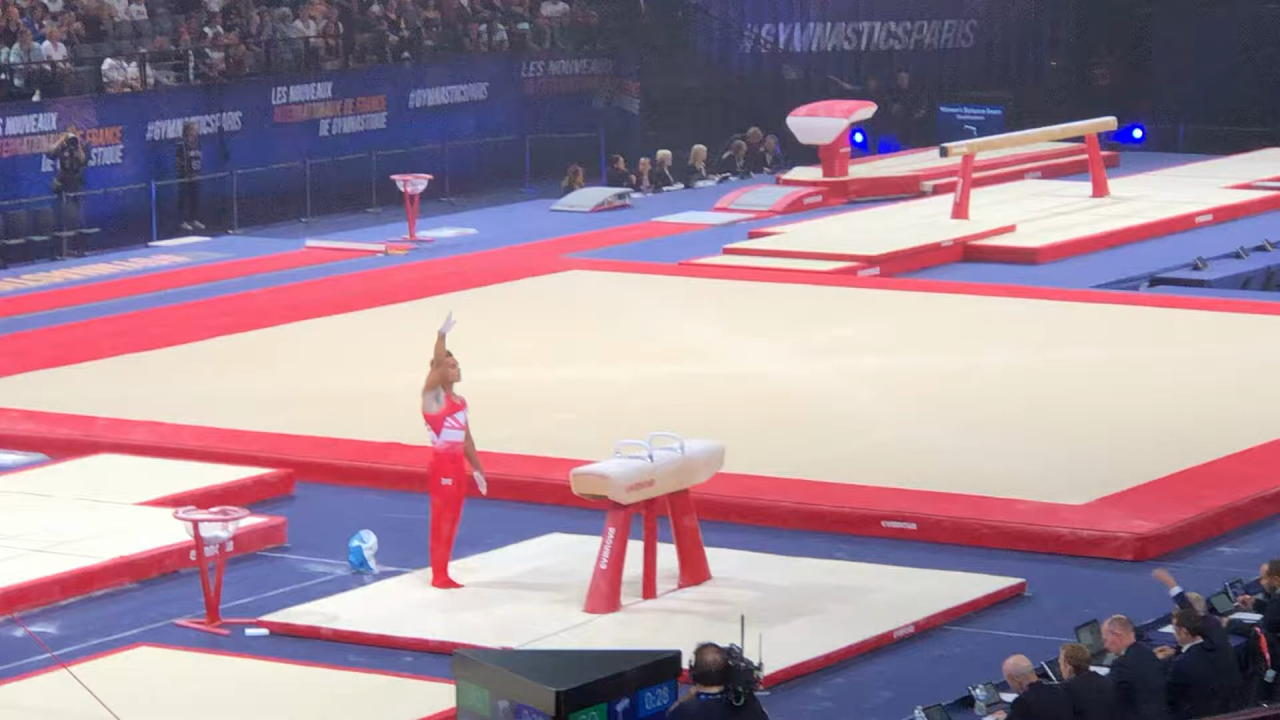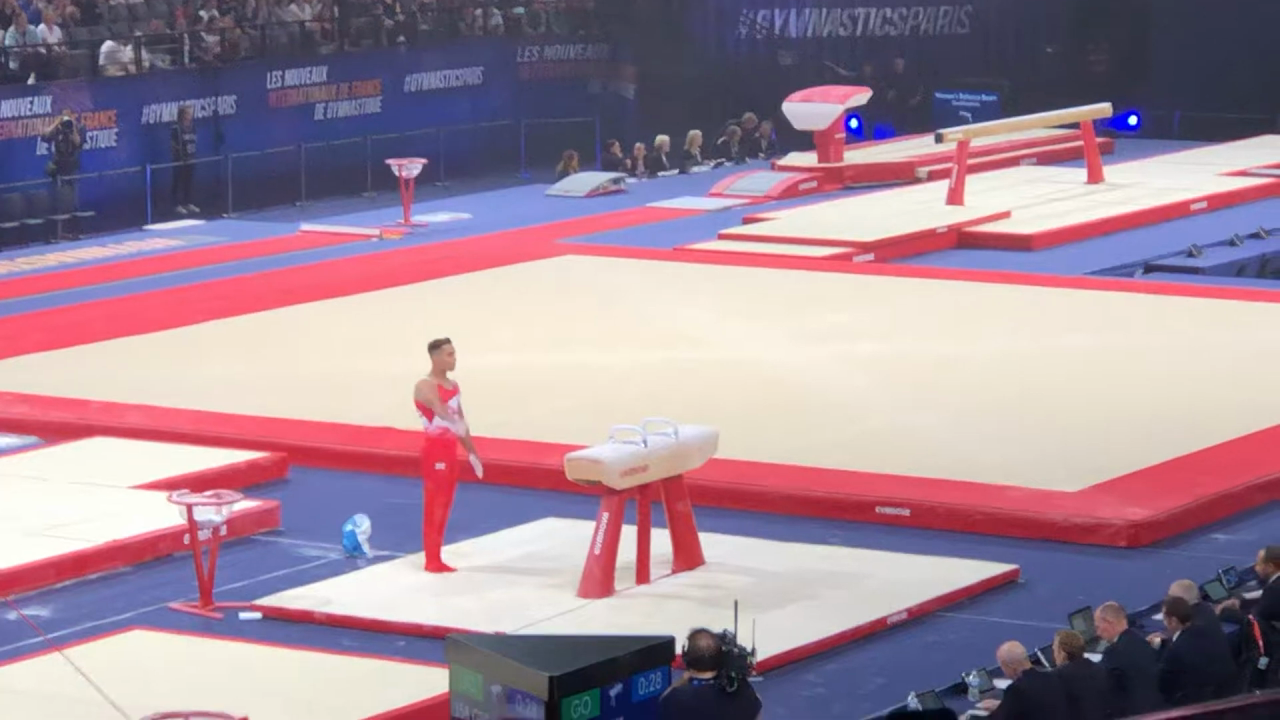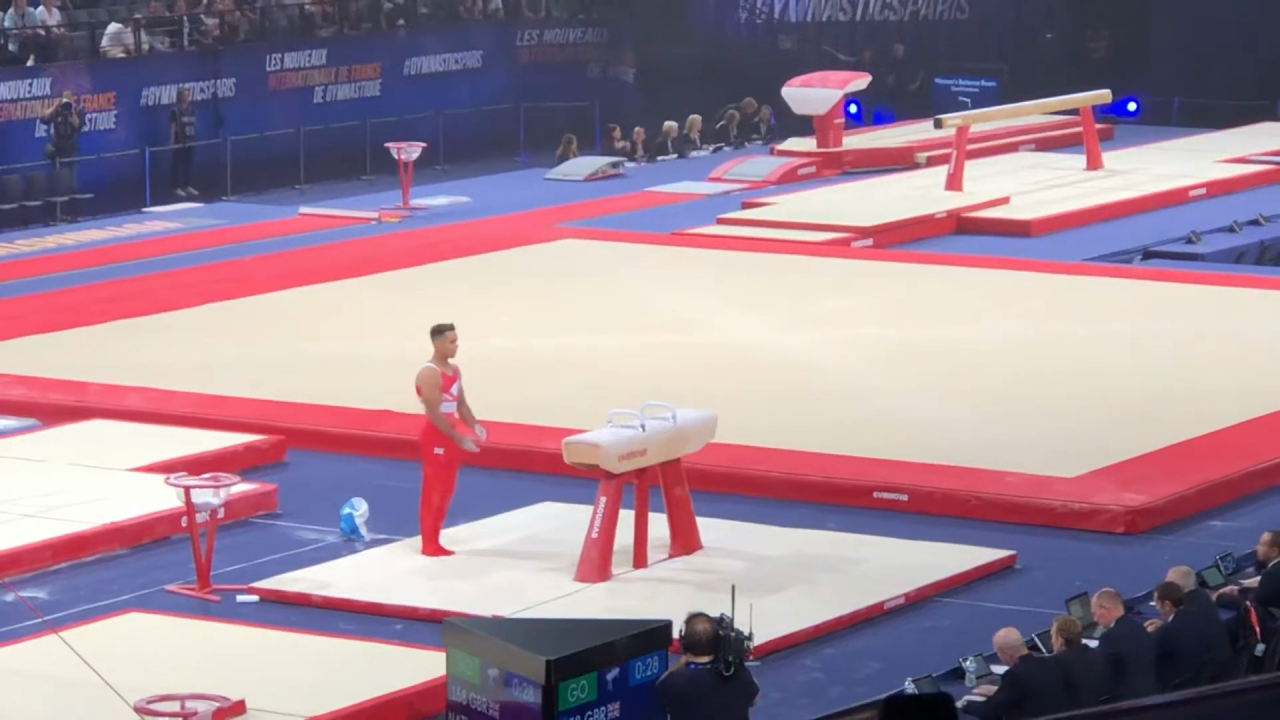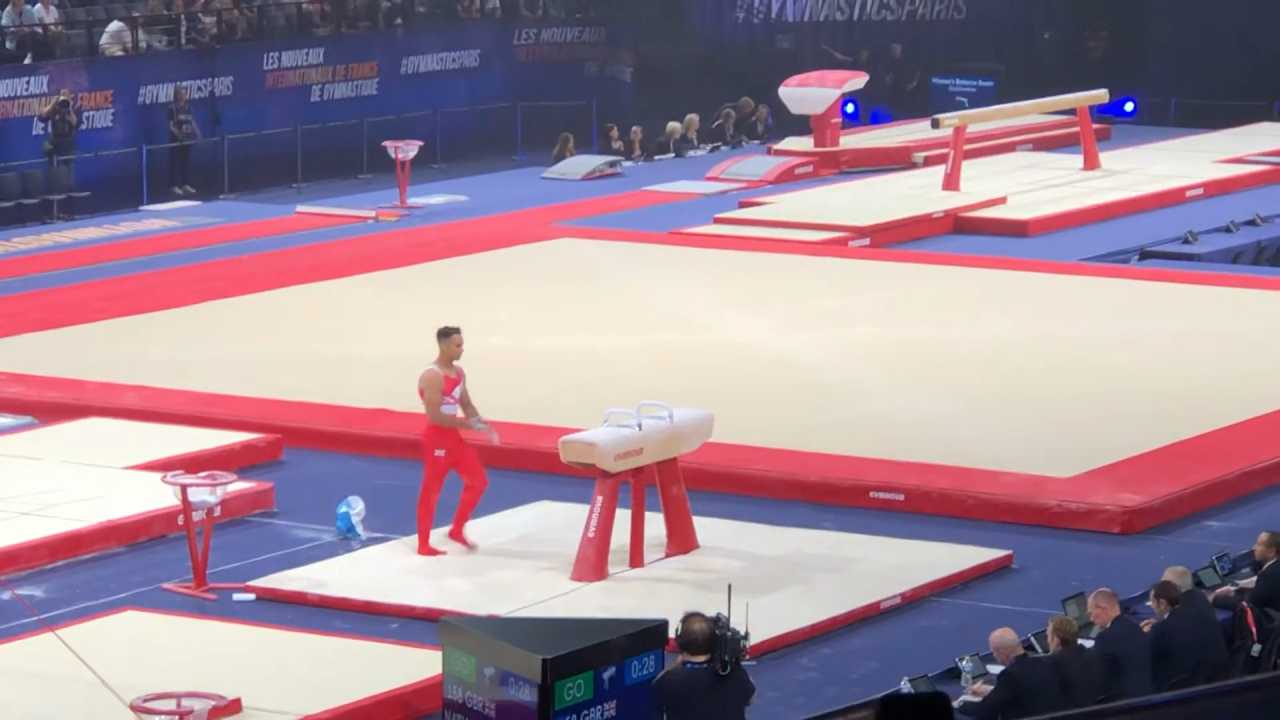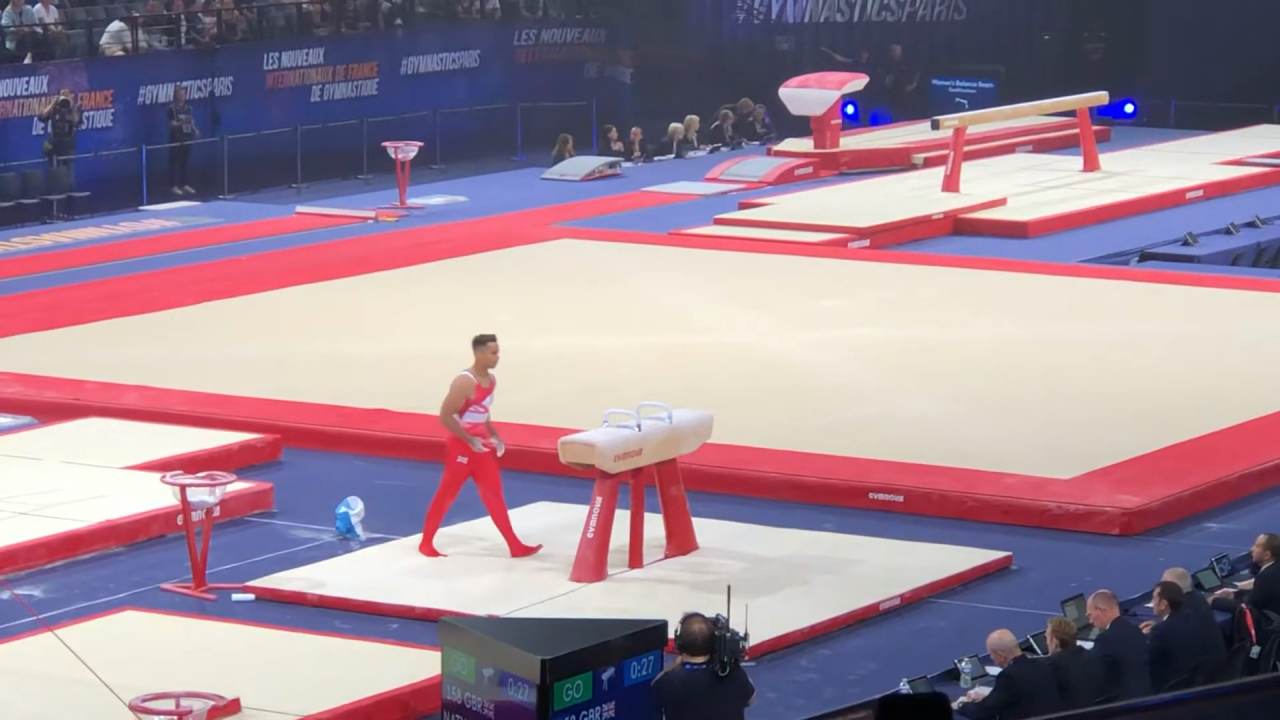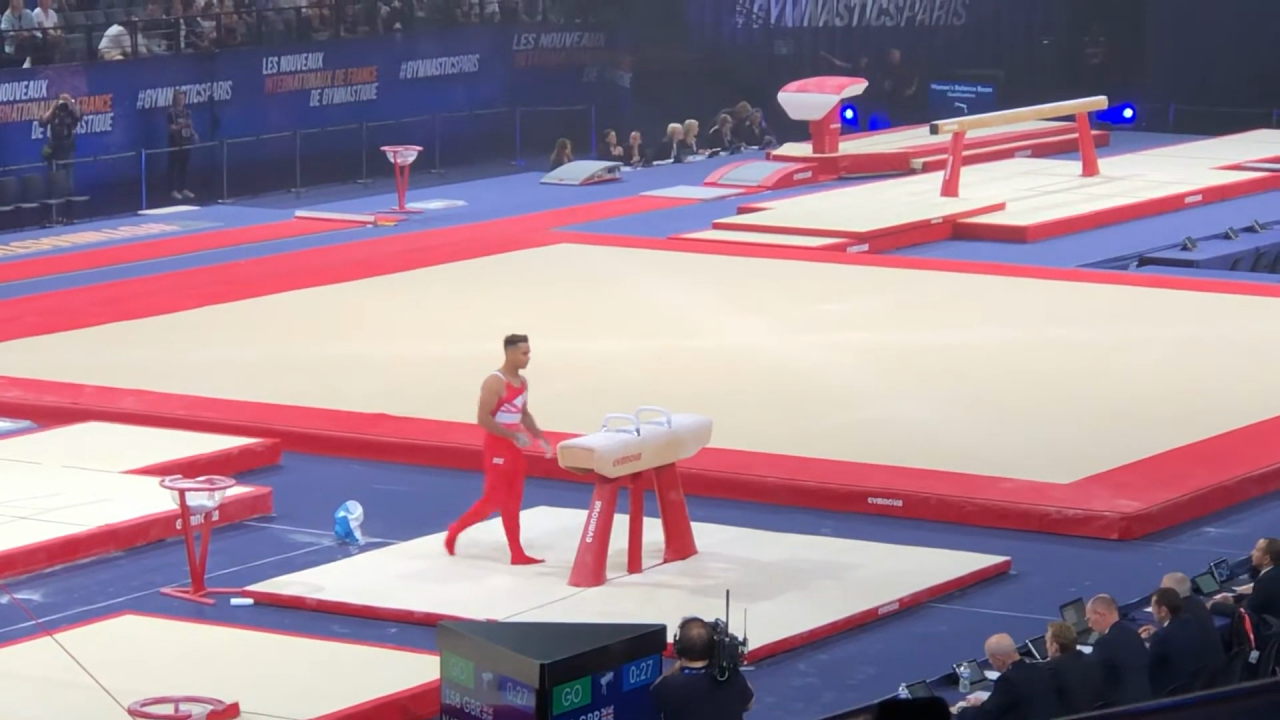
dt=0.3s
person 1, frame 1
left shoulder: (461, 401)
right shoulder: (432, 395)
right elbow: (437, 366)
left wrist: (477, 469)
right wrist: (443, 333)
left hip: (458, 467)
right hip: (442, 467)
left knee: (452, 523)
right knee: (441, 523)
left ankle: (443, 574)
right ankle: (438, 576)
person 1, frame 2
left shoulder: (454, 386)
right shoulder: (426, 386)
right elbow: (434, 406)
left wrist: (472, 452)
right wrist: (452, 423)
left hip: (450, 451)
right hip: (435, 451)
left knee: (444, 507)
right knee: (434, 507)
left ankle: (437, 558)
right ankle: (431, 560)
person 1, frame 3
left shoulder: (454, 370)
right shoulder: (429, 374)
left elbow: (461, 404)
right elbow: (434, 414)
left wrist: (474, 425)
right wrist: (460, 438)
left hip: (450, 436)
right hip: (434, 437)
left knee: (445, 492)
right knee: (433, 492)
left ankle: (434, 539)
right ankle: (428, 544)
person 1, frame 4
left shoulder: (458, 372)
right shoulder: (432, 376)
left elbow: (467, 404)
right elbow: (435, 416)
left wrist: (482, 424)
right wrist: (469, 424)
left hip: (454, 437)
right hip: (437, 438)
left knee: (478, 481)
right knee: (431, 491)
left ankle: (457, 530)
right ankle: (424, 544)
person 1, frame 5
left shoulder: (491, 379)
right shoulder: (464, 383)
right elbow: (446, 417)
left wrist: (496, 436)
right wrist: (469, 440)
left hip: (483, 445)
right hip: (462, 446)
left knee: (494, 495)
right knee: (446, 495)
left ankle: (515, 546)
right ankle: (426, 542)
person 1, frame 6
left shoulder: (522, 381)
right shoulder: (495, 382)
right elbow: (484, 419)
left wrist: (539, 436)
right wrist: (513, 436)
left hip: (515, 447)
right hip: (498, 447)
left knee: (513, 502)
right knee: (494, 501)
left ankle: (517, 554)
right ankle: (455, 530)
